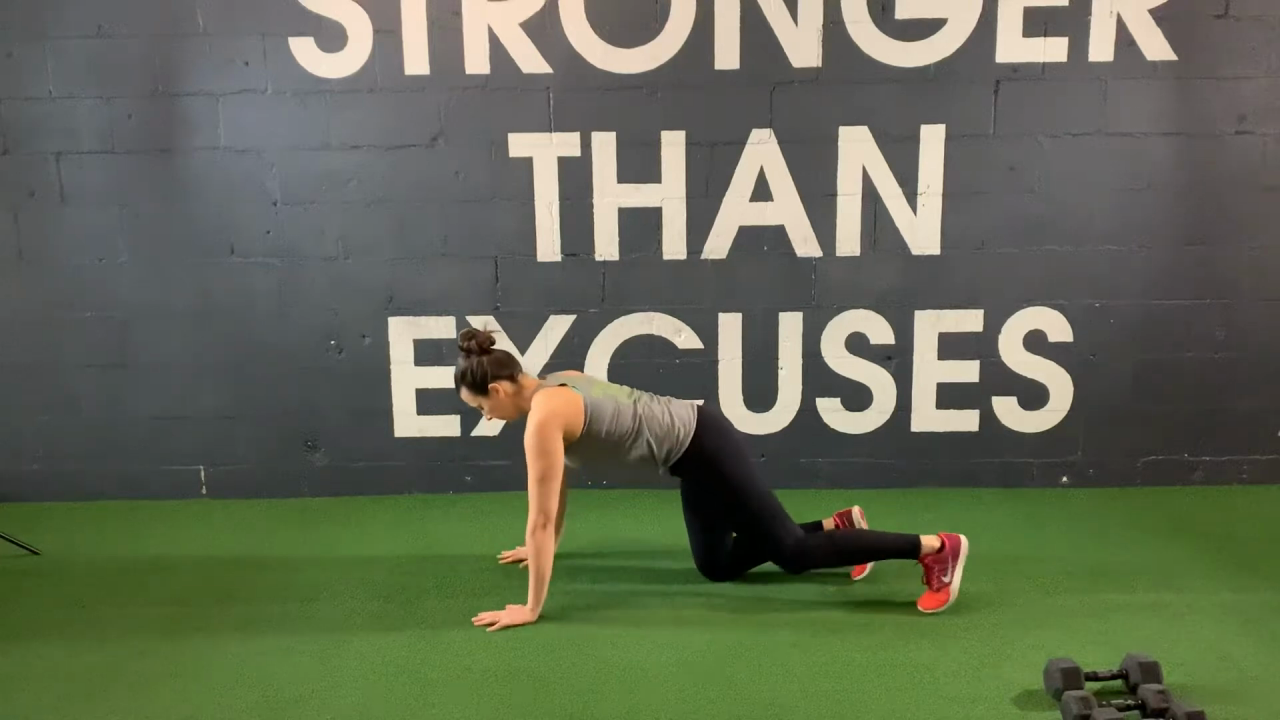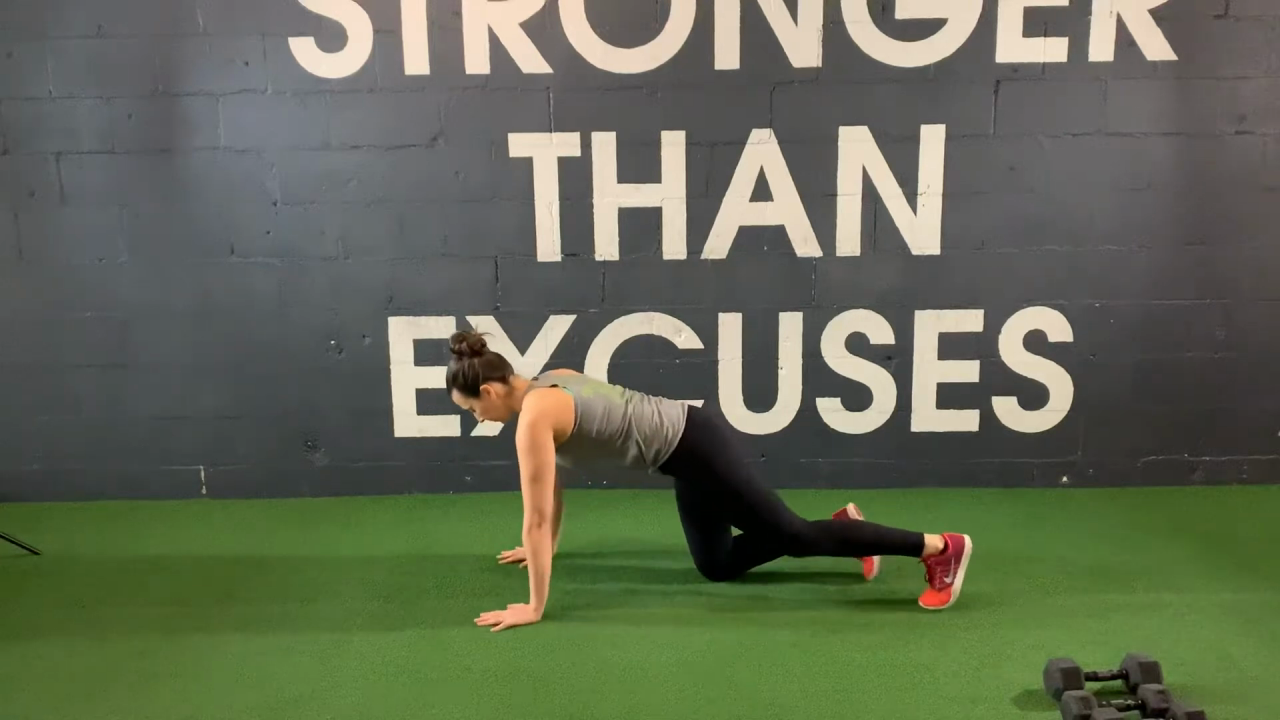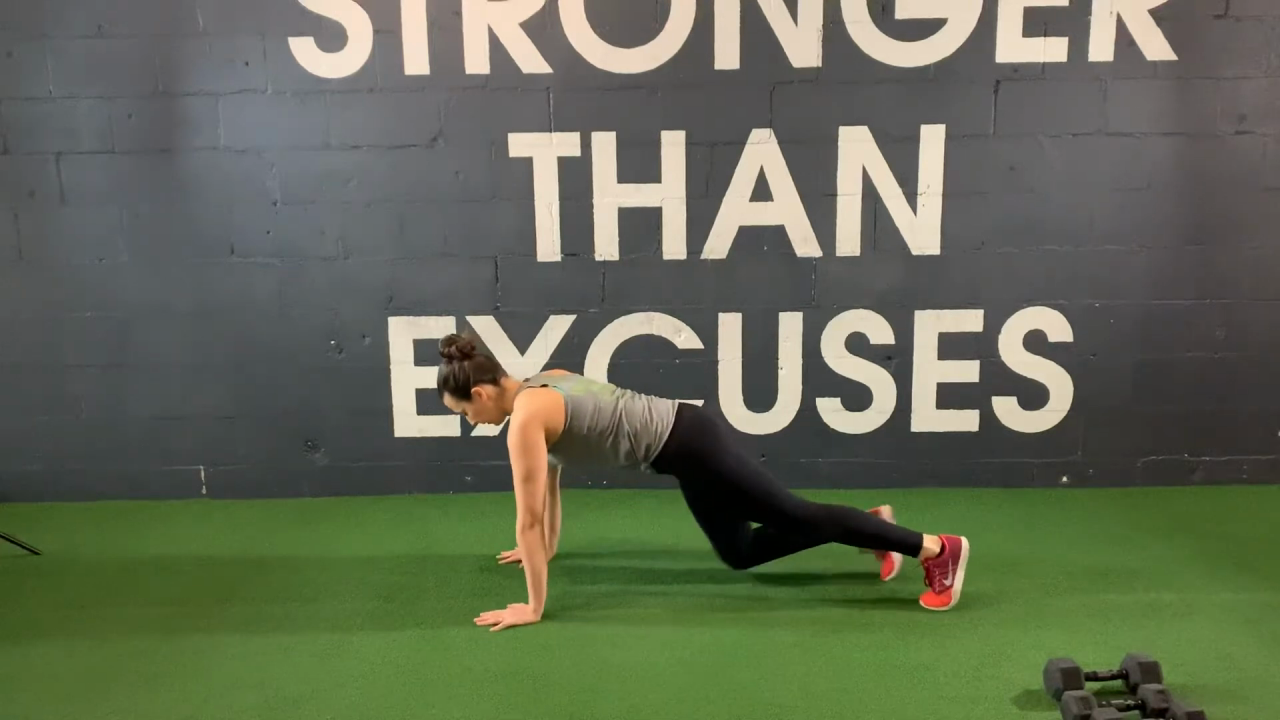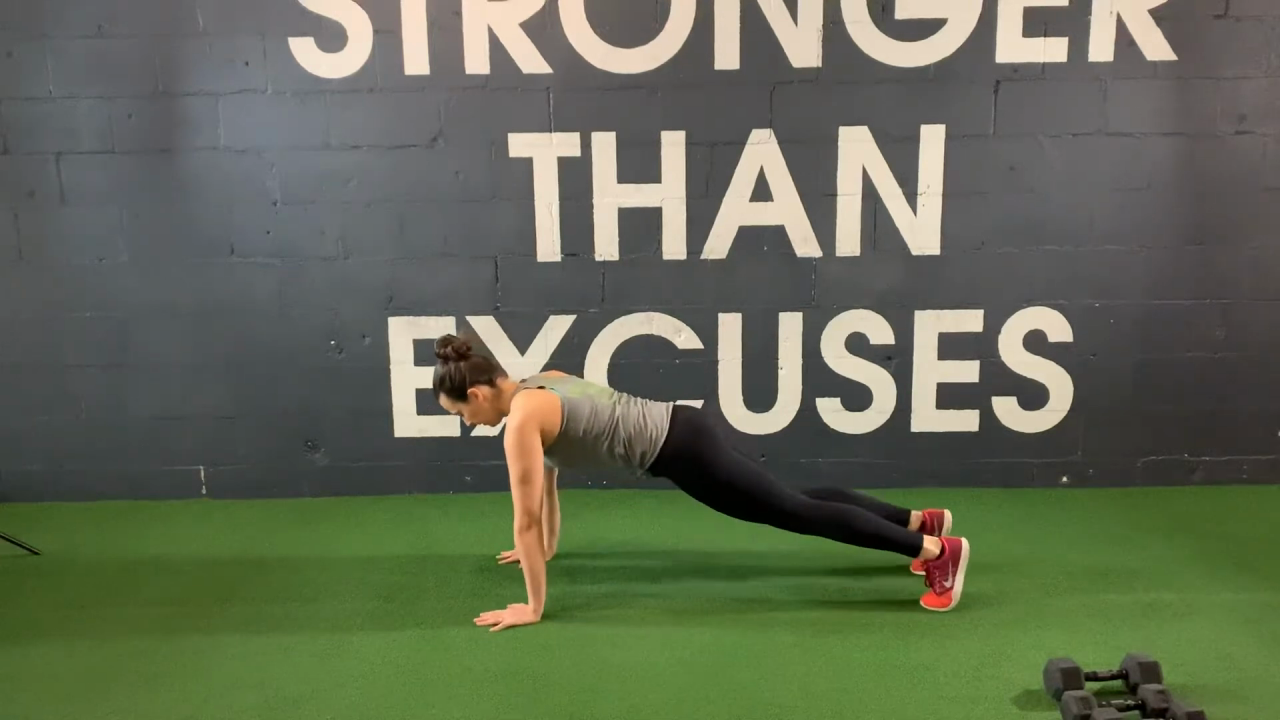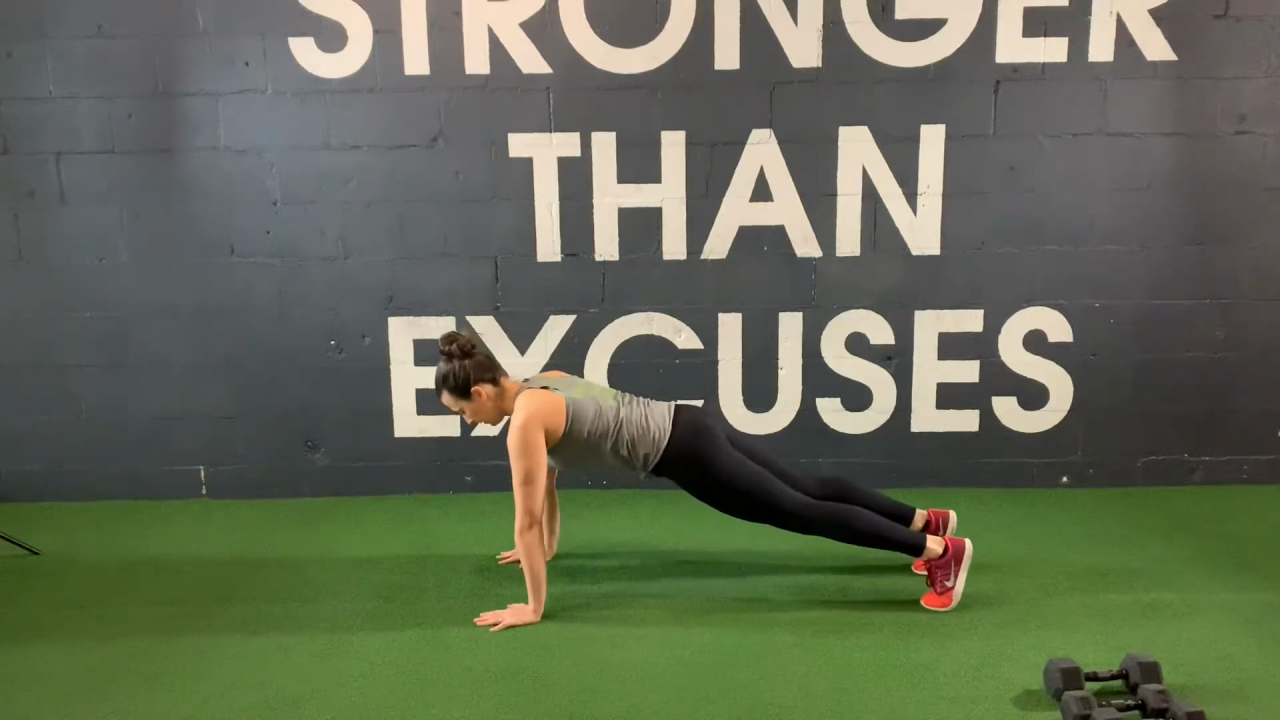
dt=0.2s
person 1, frame 1
left shoulder: (541, 417)
right shoulder: (554, 385)
left elbow: (539, 518)
right elbow: (560, 478)
left wrist: (531, 608)
right wrist: (544, 547)
left hip: (702, 448)
right hip: (697, 437)
left knee: (792, 553)
right knee: (717, 564)
left ankle: (938, 548)
right ankle: (837, 524)
person 1, frame 2
left shoulder: (532, 418)
right shoulder: (548, 383)
left elbow: (535, 518)
right elbow: (556, 477)
left wrist: (535, 607)
right wrist: (545, 547)
left hip: (694, 447)
right hip: (690, 437)
left knee: (792, 534)
right knee: (717, 564)
left ankle: (941, 547)
right ankle: (842, 529)
person 1, frame 3
left shoulder: (524, 419)
right shoulder: (542, 383)
left elbow: (528, 519)
right elbow: (551, 475)
left wrist: (533, 606)
right wrist: (548, 547)
left hip: (687, 444)
right hip: (686, 428)
left knee: (795, 516)
right knee: (739, 553)
left ankle: (938, 548)
right ankle: (872, 527)
person 1, frame 4
left shoulder: (520, 420)
right shoulder: (539, 383)
left elbow: (526, 519)
right elbow: (548, 475)
left wrist: (534, 606)
right wrist: (548, 547)
left hip: (682, 449)
right hip: (684, 426)
left knee: (797, 512)
right knee: (795, 500)
left ankle: (938, 548)
right ankle: (923, 519)
person 1, frame 5
left shoulder: (524, 420)
right shoulder: (541, 383)
left elbow: (526, 520)
right elbow: (549, 478)
left wrist: (535, 607)
right wrist: (548, 547)
left hip: (685, 450)
right hip: (687, 424)
left knee: (800, 512)
right knee: (803, 487)
left ankle: (941, 551)
right ankle: (928, 521)
